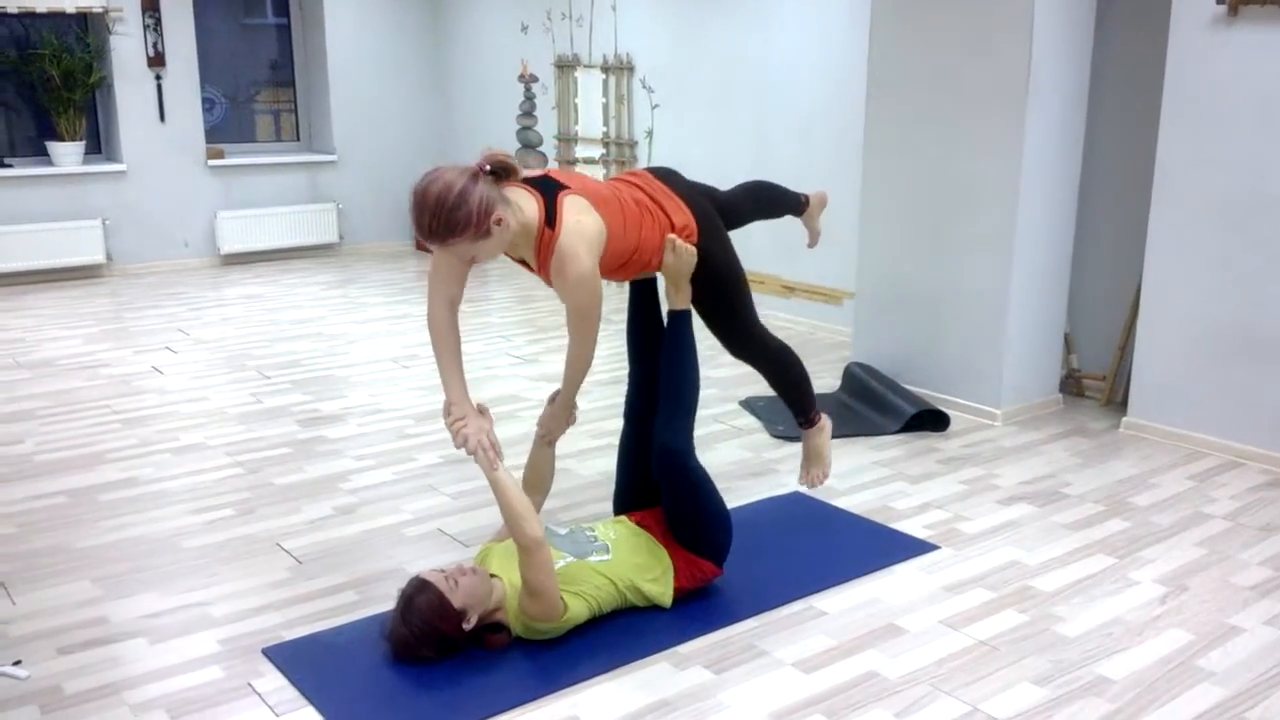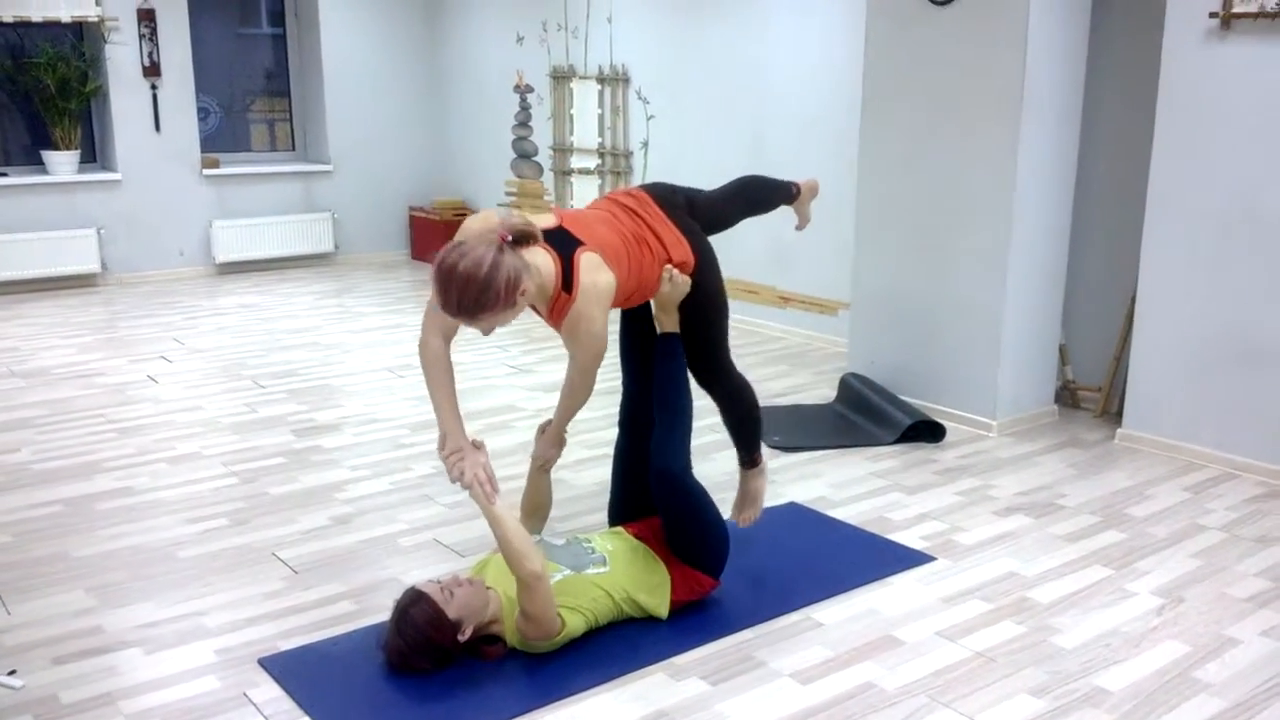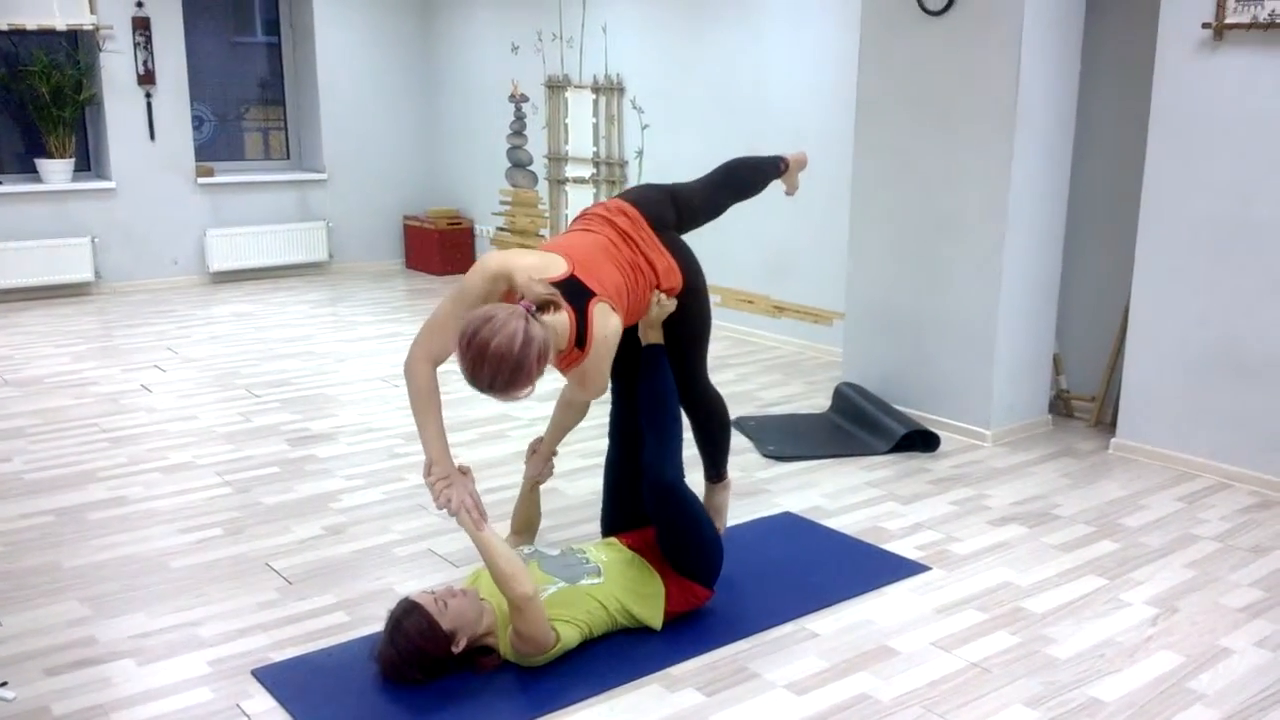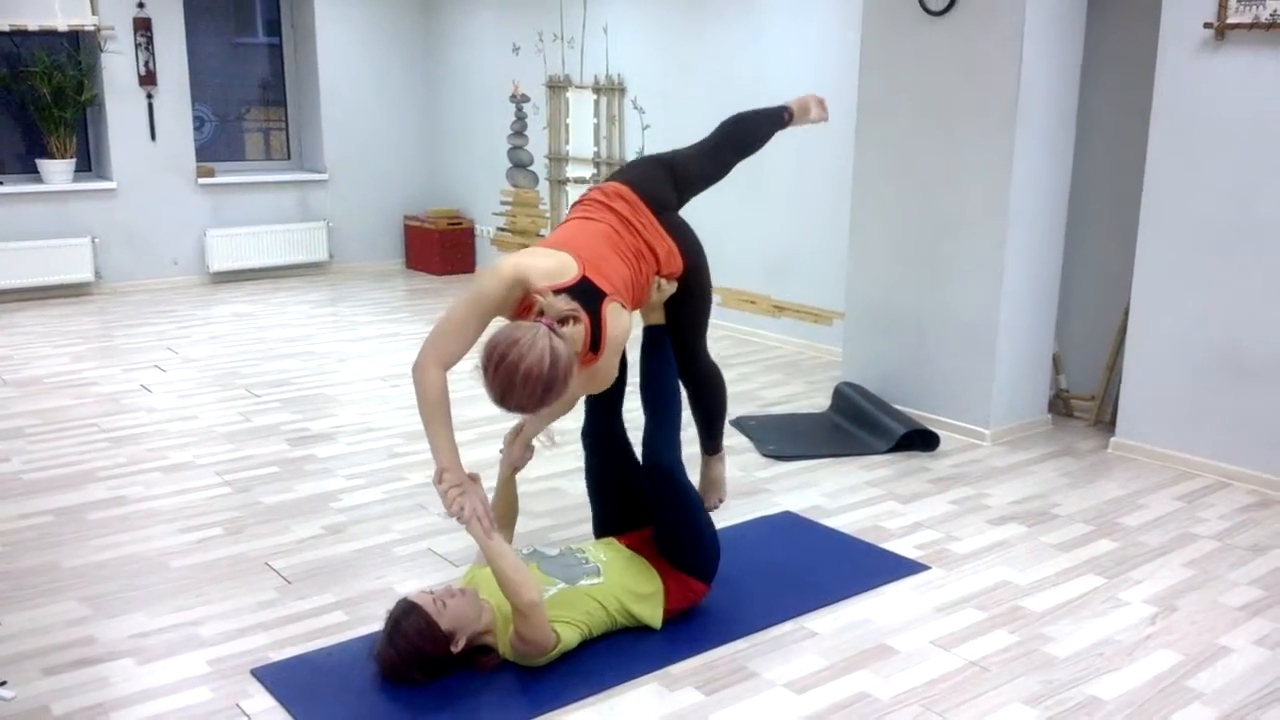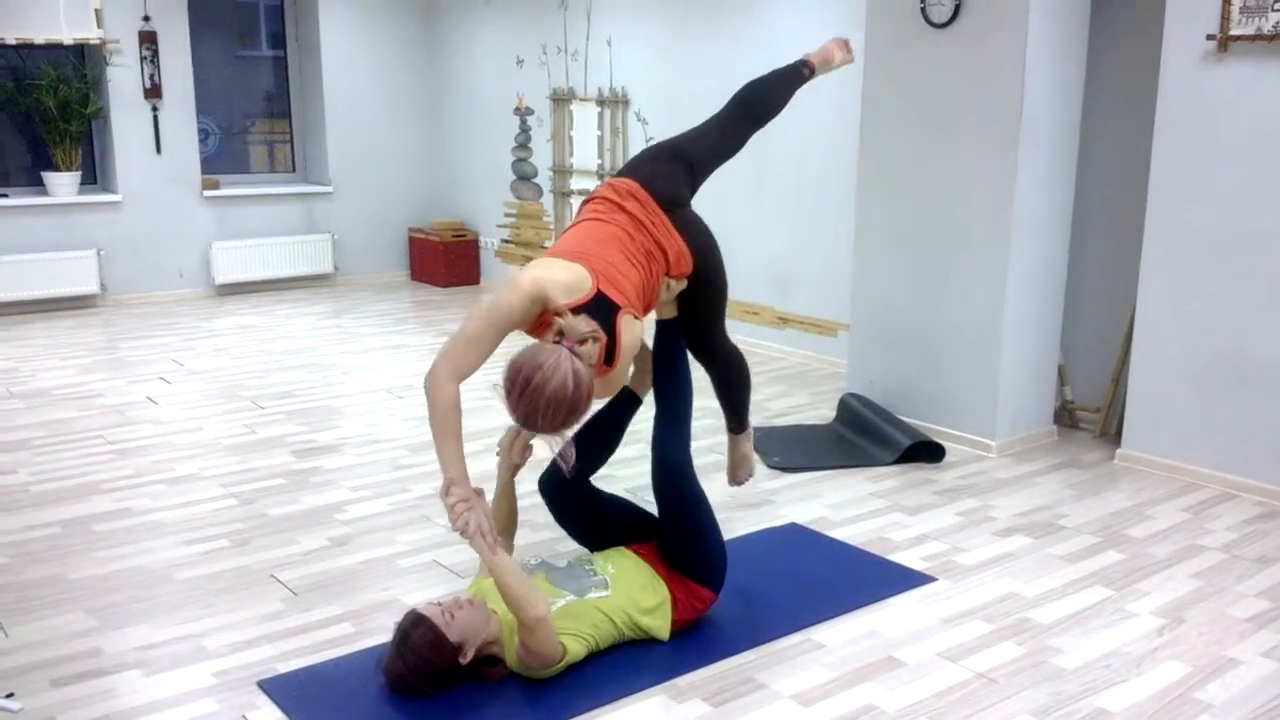
dt=0.3s
person 1, frame 1
left shoulder: (571, 250)
right shoulder: (473, 206)
left elbow: (583, 347)
right elbow: (442, 308)
left wrist: (562, 409)
right wrist: (461, 406)
left hip: (680, 224)
right hip: (641, 193)
left knee: (745, 338)
right knee: (730, 207)
left ankle: (813, 424)
right ankle: (806, 204)
person 1, frame 2
left shoulder: (586, 305)
right shoulder: (481, 235)
left elbow: (581, 379)
right elbow: (434, 337)
left wrist: (554, 434)
right wrist: (455, 438)
left hip: (677, 251)
right hip: (635, 208)
left knee: (713, 372)
right knee: (724, 201)
left ankle: (753, 468)
right ankle: (796, 190)
person 1, frame 3
left shoulder: (598, 344)
right shoulder: (497, 272)
left elbow: (576, 402)
right elbow: (420, 360)
left wrist: (544, 450)
right wrist: (441, 467)
left hip: (665, 270)
right hip: (621, 218)
left knee: (690, 386)
right knee: (711, 189)
left ankle: (717, 482)
right ankle: (784, 165)
person 1, frame 4
left shoulder: (610, 337)
right shoulder: (516, 275)
left elbow: (577, 387)
right elbow: (428, 365)
left wrist: (531, 428)
right wrist: (452, 473)
left hip: (668, 251)
right hip: (622, 196)
left knee: (690, 361)
right knee: (713, 150)
left ankle: (713, 456)
right ankle: (788, 112)
person 1, frame 5
left shoulder: (621, 345)
right shoulder: (534, 288)
right elbow: (441, 377)
right wrist: (457, 487)
left hip: (681, 248)
right hip: (634, 194)
left knee: (709, 345)
right knee: (732, 123)
left ankle: (739, 434)
right ankle: (812, 63)
person 2, frame 1
left shoulder: (493, 562)
right shoulder: (533, 617)
left elbow: (532, 497)
right elbow: (532, 538)
left wrist: (546, 435)
right wrist: (488, 460)
left hip: (639, 529)
right hip: (688, 556)
right knee: (668, 445)
left ankle: (645, 275)
right ankle: (677, 294)
person 2, frame 2
left shoulder: (490, 574)
right shoulder: (528, 631)
left elbow: (530, 521)
right elbow: (532, 572)
left wrist: (541, 462)
right wrist: (483, 495)
left hip: (634, 538)
right hip: (687, 568)
right knee: (666, 466)
right ankle: (666, 321)
person 2, frame 3
left shoulder: (485, 587)
right shoulder: (523, 645)
left elbow: (519, 537)
right elbow: (523, 594)
left wrist: (531, 481)
right wrist: (471, 522)
left hip: (628, 549)
right hip: (680, 580)
right knee: (659, 477)
right ankle: (650, 336)
person 2, frame 4
left shoulder: (478, 587)
right shoulder: (523, 644)
left elbow: (501, 534)
right elbow: (528, 600)
left wrist: (507, 469)
right wrist: (477, 525)
left hip: (626, 550)
right hip: (677, 576)
right knee: (660, 461)
right ankle: (653, 318)
person 2, frame 5
left shoulder: (485, 597)
right shoulder: (531, 656)
left elbow: (502, 535)
right elbow: (535, 616)
left wrist: (506, 473)
right wrist: (482, 545)
left hip: (638, 556)
right hip: (684, 584)
left knee: (558, 482)
right knee: (669, 458)
left ankle: (641, 379)
right ankle: (666, 316)
